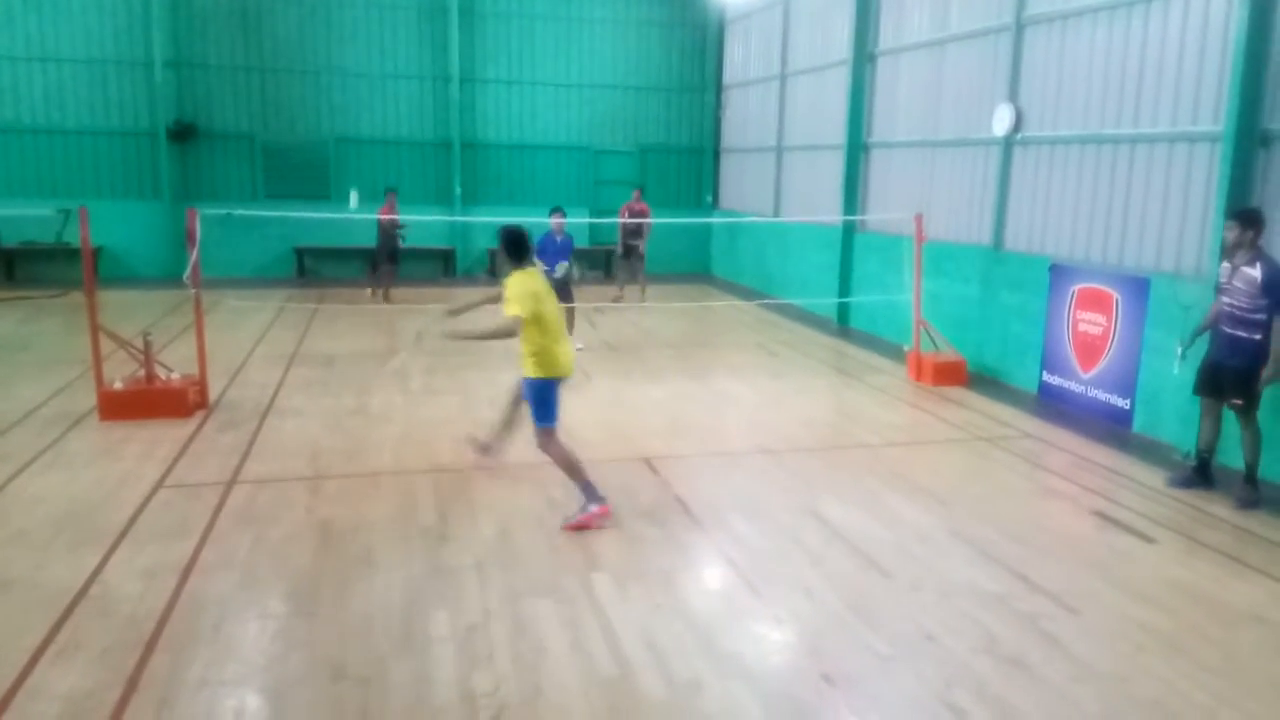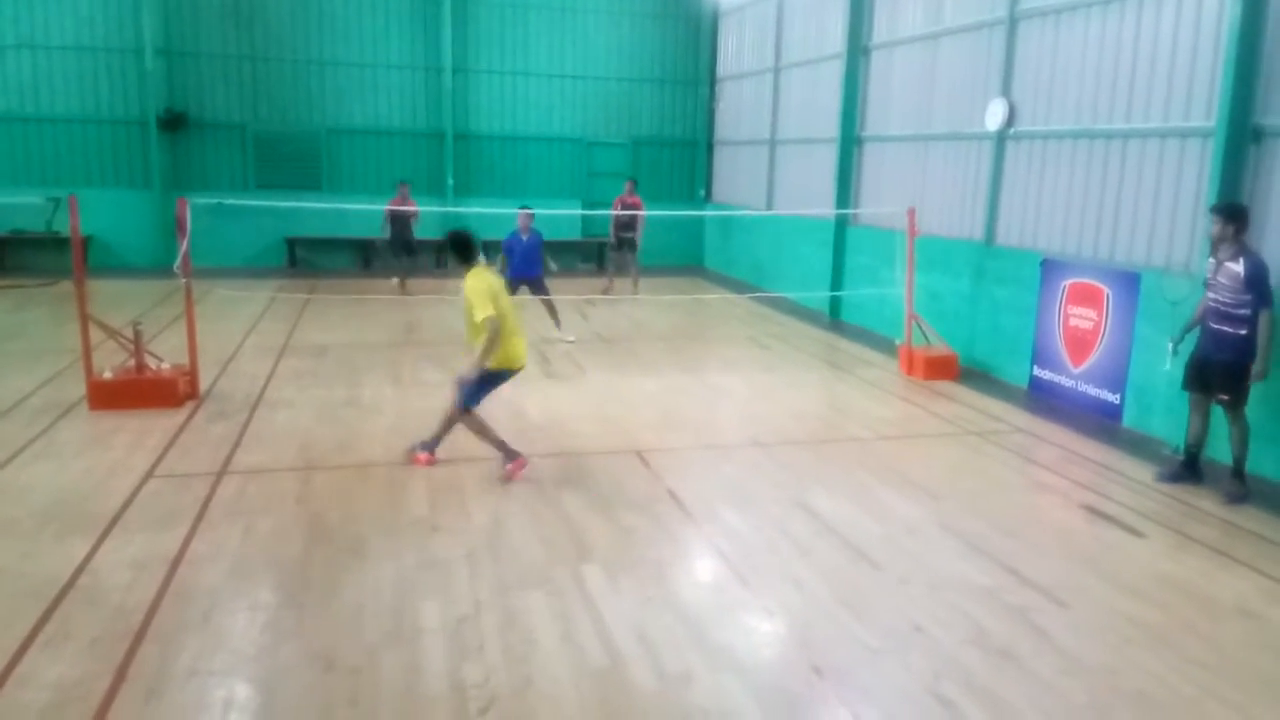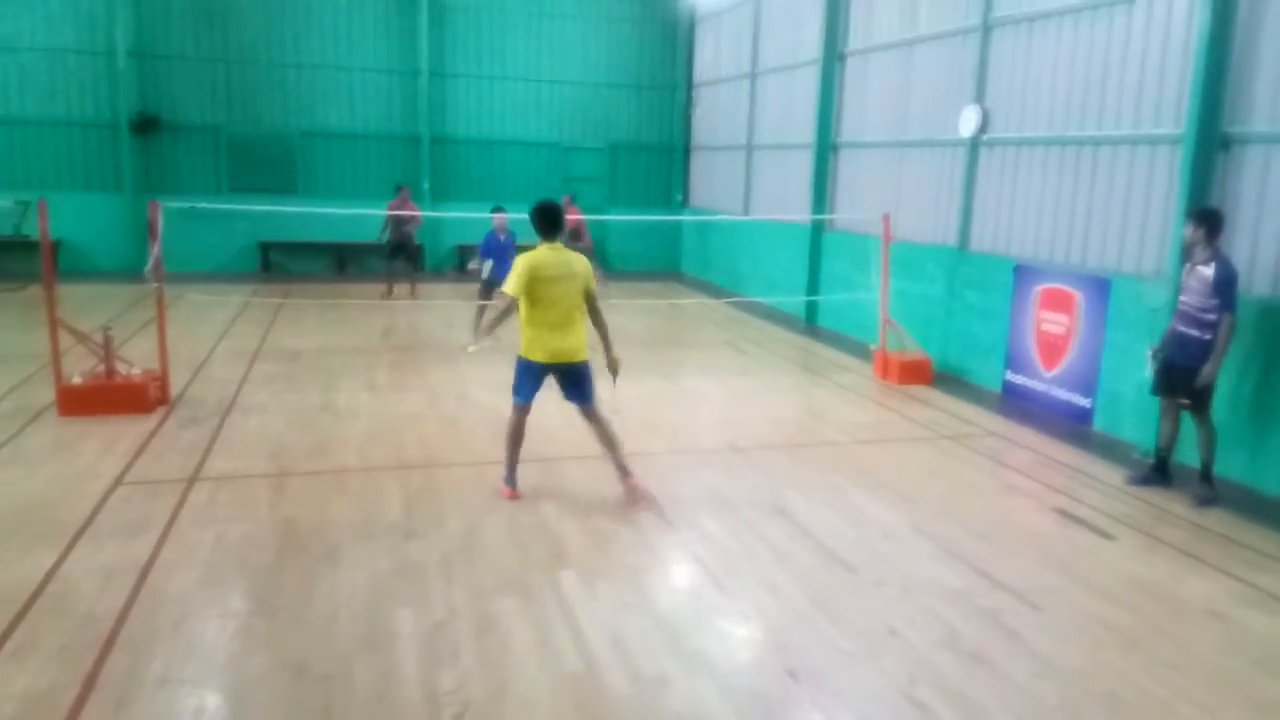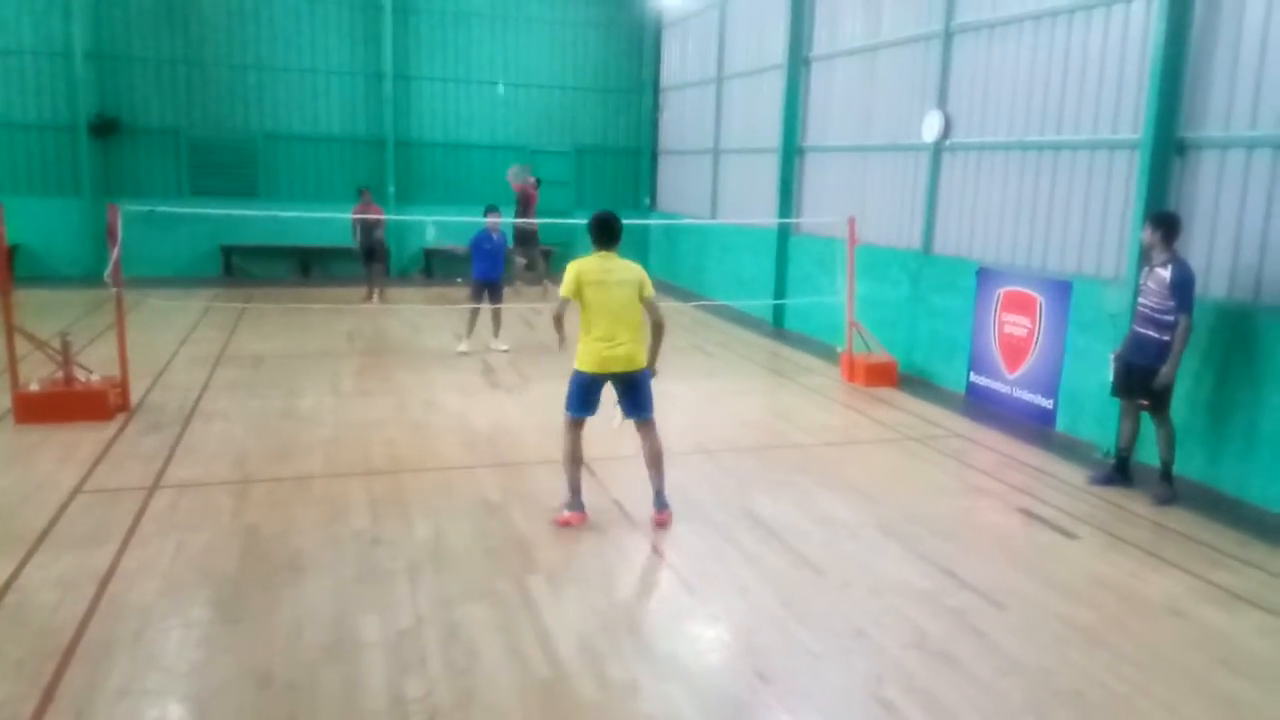
dt=0.5s
person 1, frame 1
right shoulder: (1227, 263)
right wrist: (1194, 335)
left hip: (1247, 358)
right hip: (1218, 351)
left knee: (1246, 417)
right knee: (1208, 407)
left ankle: (1250, 482)
right ankle: (1201, 470)
person 1, frame 2
left shoulder: (1253, 266)
right shoulder: (1214, 259)
left elbow: (1265, 313)
left wrist: (1261, 359)
right wrist: (1183, 332)
left hip: (1234, 354)
right hip: (1206, 347)
left knee: (1234, 412)
right knee: (1197, 402)
left ankle: (1237, 476)
right ankle: (1190, 465)
person 1, frame 3
left shoulder: (1222, 271)
right shoulder: (1190, 265)
left elbow: (1227, 320)
left wrist: (1214, 362)
right wrist: (1162, 343)
left hip: (1198, 358)
right hip: (1175, 352)
left knee: (1200, 416)
right knee: (1168, 407)
left ankle: (1206, 480)
right ankle: (1160, 468)
person 1, frame 4
left shoulder: (1180, 273)
right shoulder: (1148, 268)
left elbow: (1184, 322)
left wrist: (1171, 364)
right wrist: (1123, 347)
left hip: (1157, 360)
right hip: (1134, 355)
left knee: (1159, 416)
right knee: (1127, 408)
left ankle: (1166, 479)
right ankle: (1121, 469)
person 2, frame 1
left shoulder: (518, 283)
right shoulder: (532, 274)
left elbow: (511, 327)
right elbow: (505, 295)
left wrist: (466, 334)
right wrist: (466, 306)
left hip: (543, 364)
right hip: (557, 356)
left knee: (546, 438)
right knee: (519, 394)
left ankle: (594, 502)
right ankle: (492, 443)
person 2, frame 2
left shoulder: (475, 287)
right shoulder: (488, 275)
left elbow: (493, 329)
left wrist: (476, 369)
left hip: (499, 359)
right hip: (513, 354)
left knee: (462, 409)
right knee: (462, 397)
left ankle: (512, 456)
right ankle: (429, 448)
person 2, frame 3
left shoulder: (527, 262)
right shoulder: (581, 263)
left elbow: (508, 306)
right elbow: (595, 312)
left wrist: (484, 333)
right wrist: (610, 353)
left hip: (535, 352)
right hip: (573, 352)
left knee: (519, 413)
right knee: (593, 416)
left ankle: (510, 481)
right ankle: (626, 478)
person 2, frame 4
left shoulder: (578, 269)
right shoulder: (636, 272)
left elbow: (557, 313)
right elbow: (658, 319)
left wrist: (561, 336)
right wrist: (652, 361)
left hip: (591, 361)
right hip: (631, 361)
left knee: (573, 428)
right knee: (647, 428)
left ankle: (575, 505)
right ankle: (659, 503)
